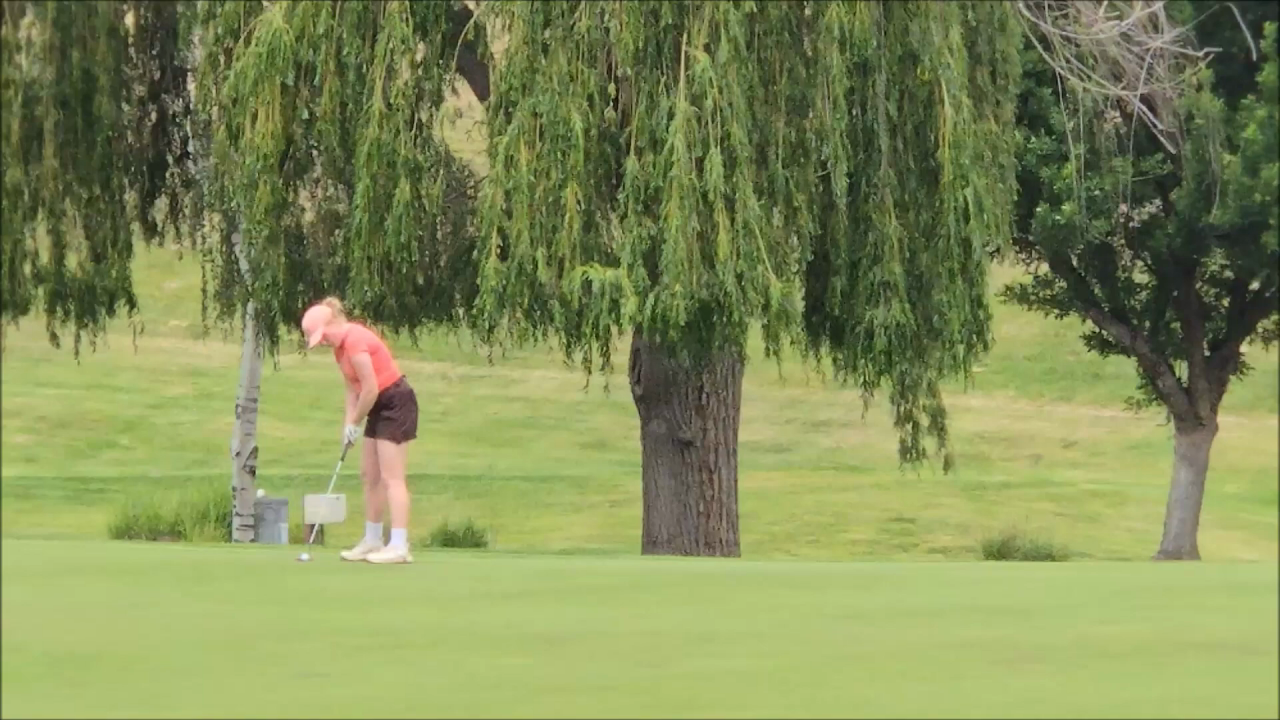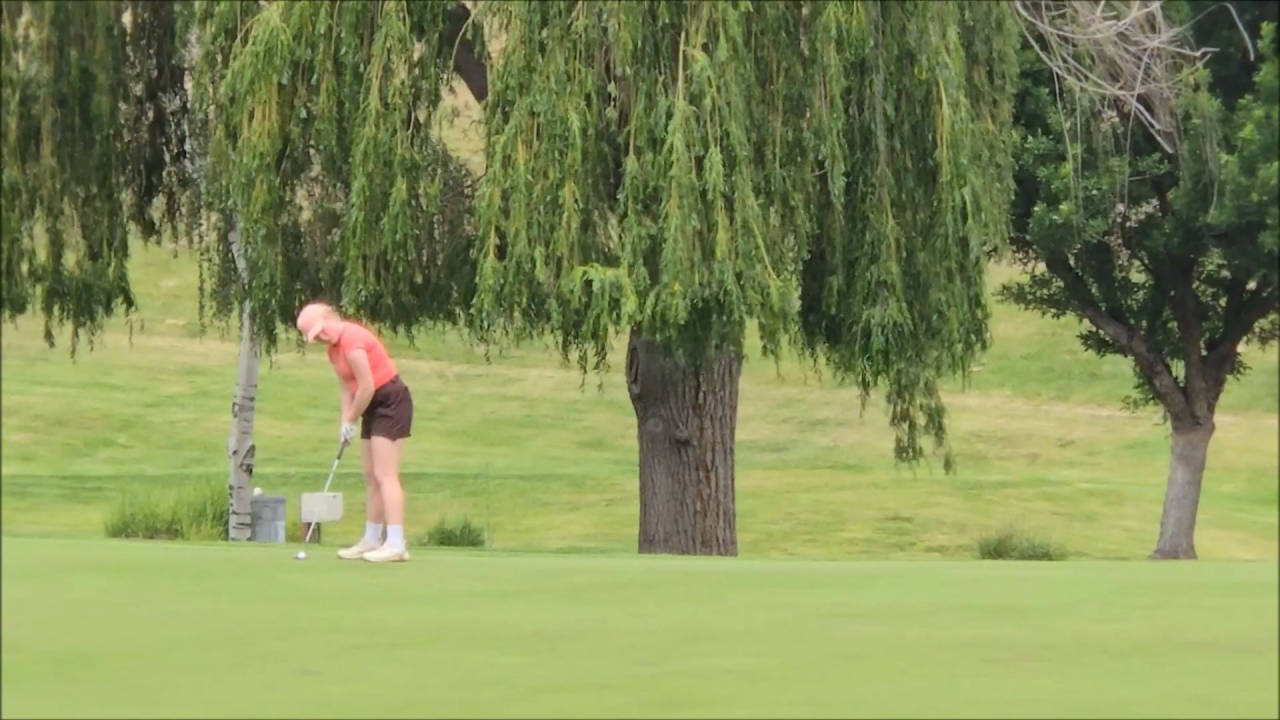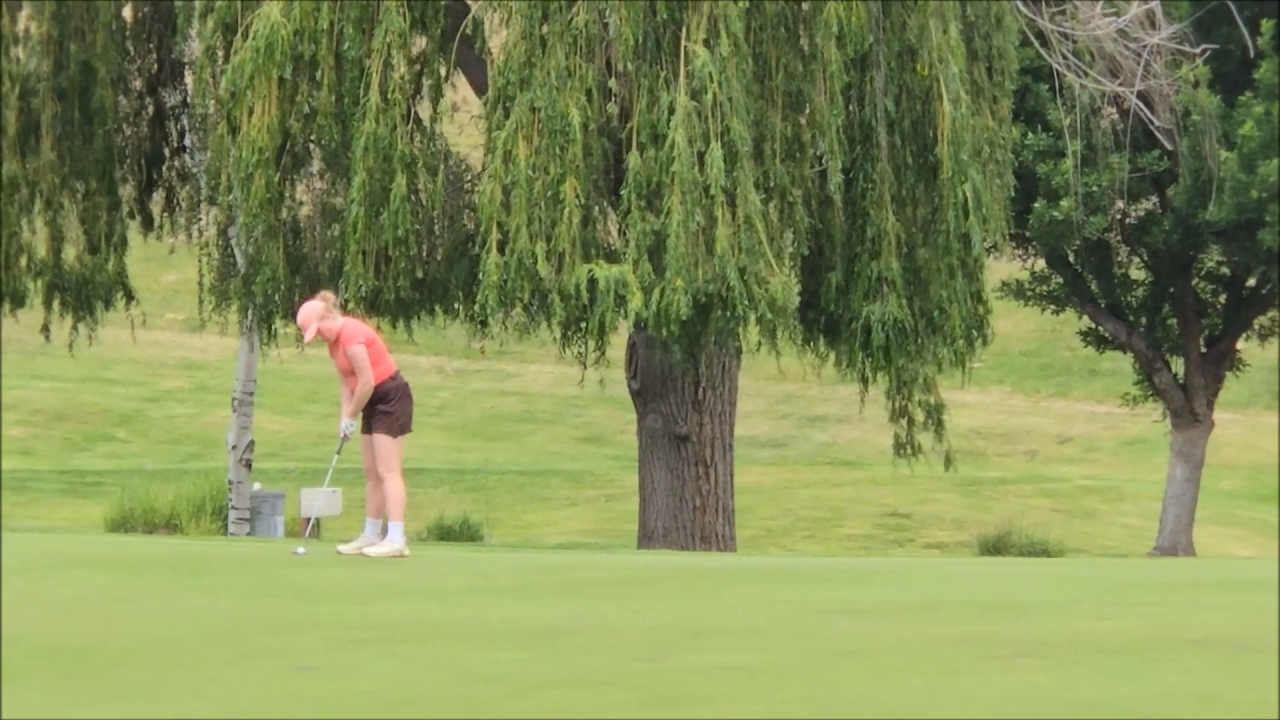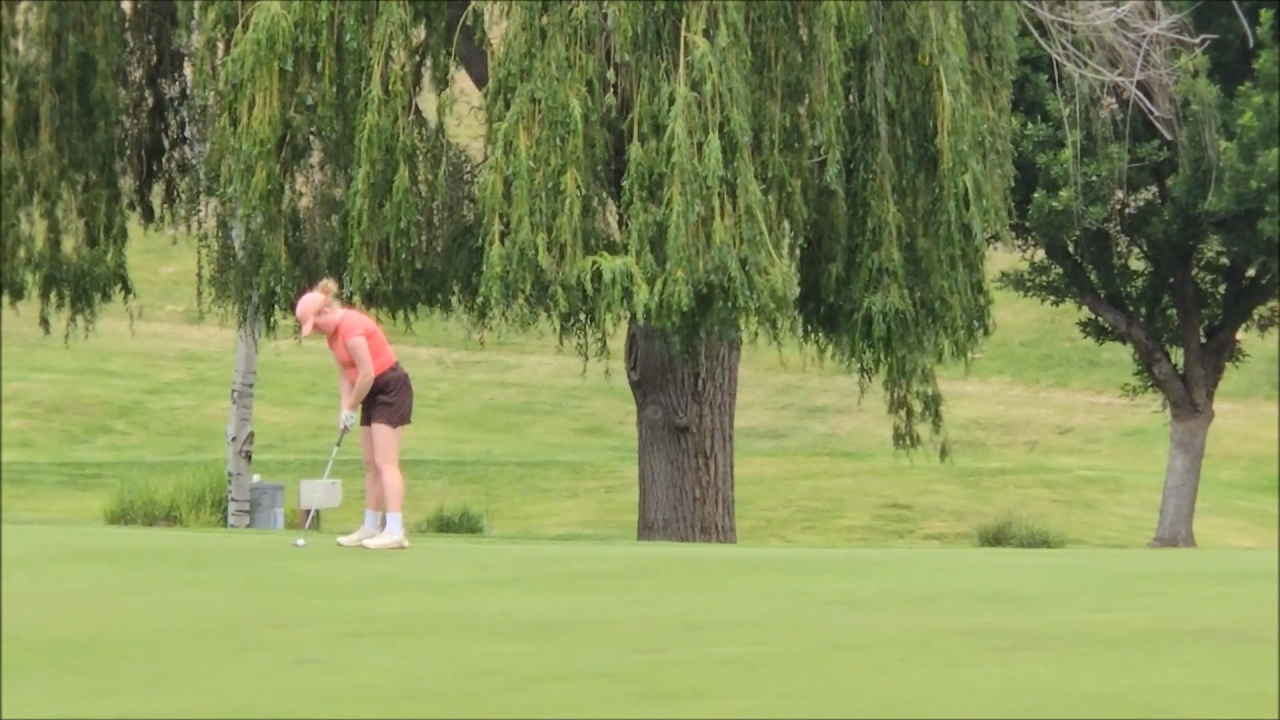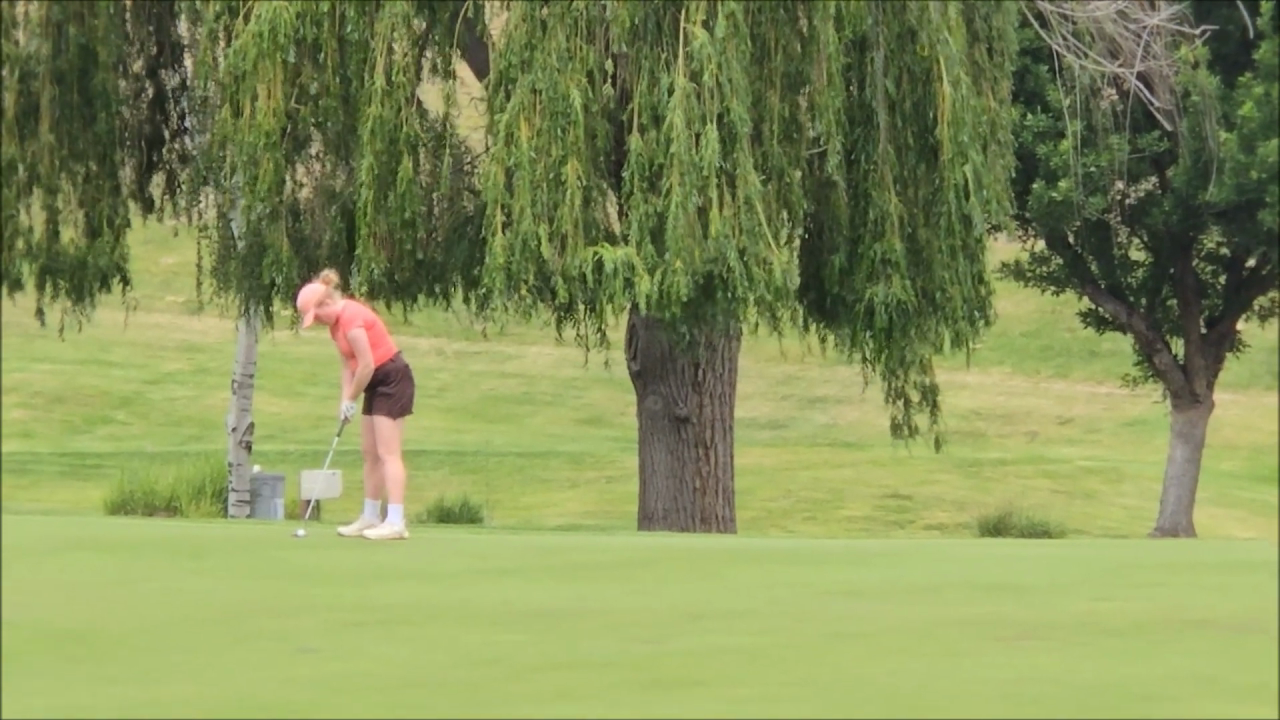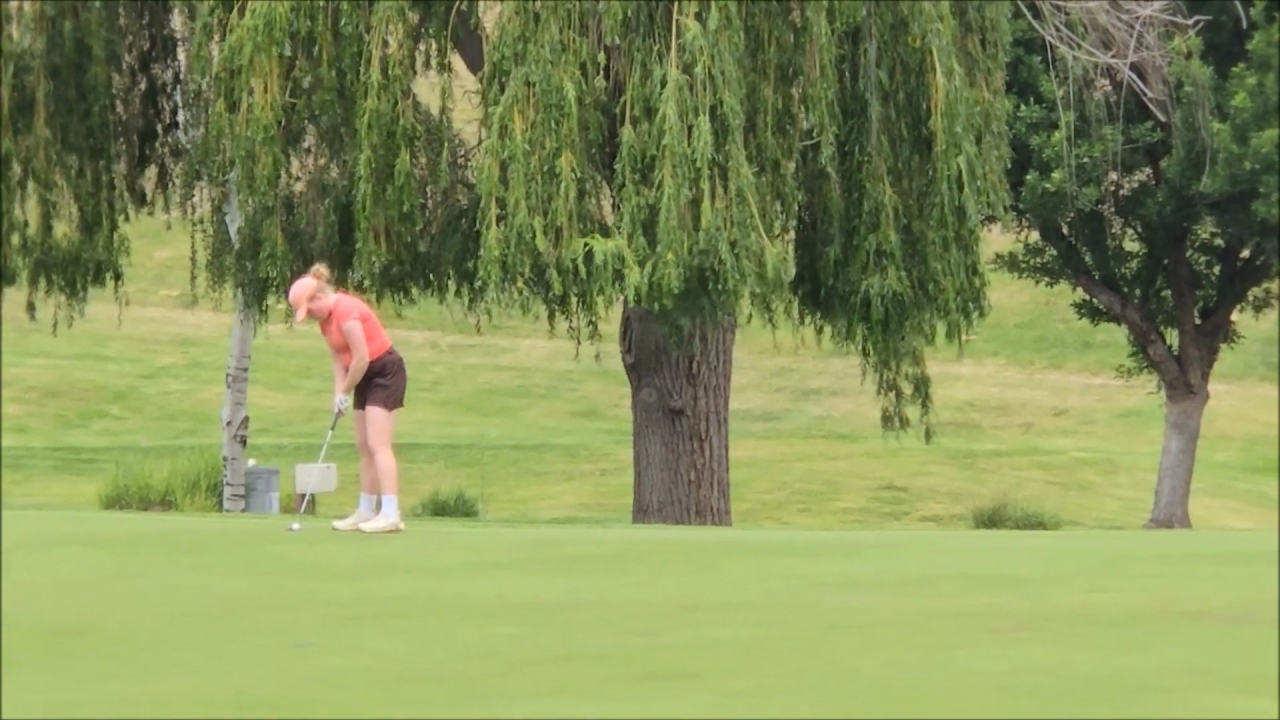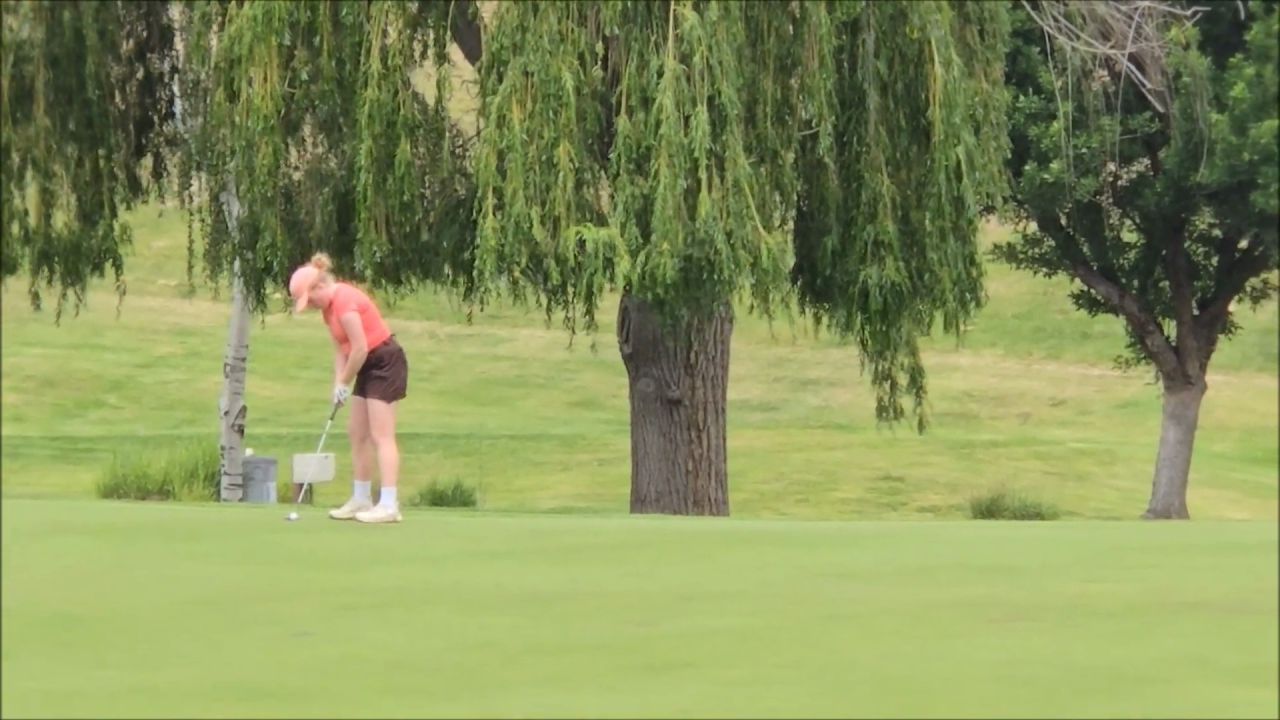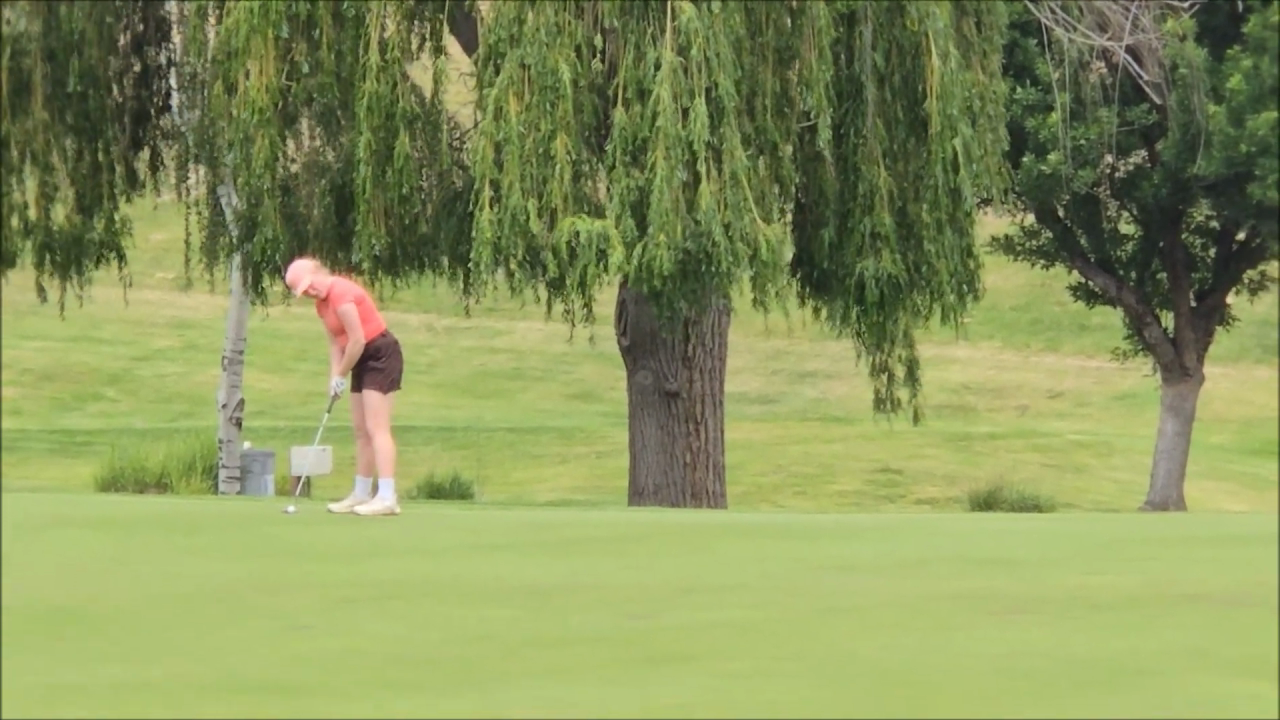
dt=0.3s
person 1, frame 1
left shoulder: (355, 341)
right shoulder: (341, 346)
left elbow: (371, 389)
right elbow: (352, 388)
left wrist: (354, 422)
right wrist: (349, 424)
left hip: (396, 405)
right hip: (379, 408)
left knee: (391, 477)
right knee: (370, 476)
left ankle: (399, 547)
right ankle: (372, 541)
person 1, frame 2
left shoulder: (351, 339)
right shoulder: (334, 348)
left elbow: (367, 387)
right elbow: (347, 387)
left wrist: (351, 420)
right wrist: (345, 422)
left hip: (390, 403)
right hip: (374, 407)
left knee: (385, 475)
right knee: (371, 477)
left ankle: (396, 544)
right ankle: (371, 540)
person 1, frame 3
left shoulder: (351, 334)
right shoulder: (334, 342)
left elbow: (367, 382)
right elbow: (346, 383)
left wrist: (351, 416)
right wrist: (345, 418)
left hip: (391, 399)
right hip: (374, 403)
left knee: (387, 471)
right knee: (372, 472)
left ankle: (396, 540)
right ankle: (371, 536)
person 1, frame 4
left shoulder: (351, 326)
right shoulder: (334, 333)
left elbow: (367, 374)
right elbow: (346, 374)
left wrist: (351, 408)
right wrist: (345, 409)
left hip: (391, 390)
right hip: (374, 394)
left knee: (385, 462)
right knee: (371, 464)
left ankle: (395, 532)
right ankle: (371, 527)
person 1, frame 5
left shoulder: (351, 317)
right shoulder: (336, 323)
left elbow: (366, 366)
right elbow: (348, 365)
left wrist: (351, 398)
right wrist: (346, 400)
left hip: (392, 380)
right hip: (376, 384)
left knee: (387, 453)
right knee: (370, 454)
left ankle: (395, 522)
right ankle: (370, 518)
person 1, frame 6
left shoulder: (345, 310)
right shoulder: (326, 319)
left elbow: (361, 357)
right elbow: (339, 359)
left wrist: (345, 392)
right wrist: (339, 394)
left hip: (385, 373)
right hip: (366, 378)
left knee: (378, 444)
right knee: (364, 448)
left ankle: (391, 514)
right ankle: (366, 511)
person 1, frame 7
left shoulder: (344, 301)
right shoulder: (328, 307)
left elbow: (360, 349)
right elbow: (341, 348)
left wrist: (344, 382)
right wrist: (339, 383)
left hip: (385, 364)
right hip: (368, 367)
left knee: (380, 436)
right knee: (357, 435)
left ankle: (389, 505)
right ankle: (361, 499)
person 1, frame 8
left shoulder: (341, 293)
right shoulder: (322, 303)
left elbow: (357, 340)
right elbow: (336, 342)
left wrist: (341, 374)
right wrist: (334, 376)
left hip: (381, 356)
right hip: (363, 361)
left knee: (376, 428)
right knee: (361, 431)
left ankle: (387, 497)
right ankle: (361, 494)
